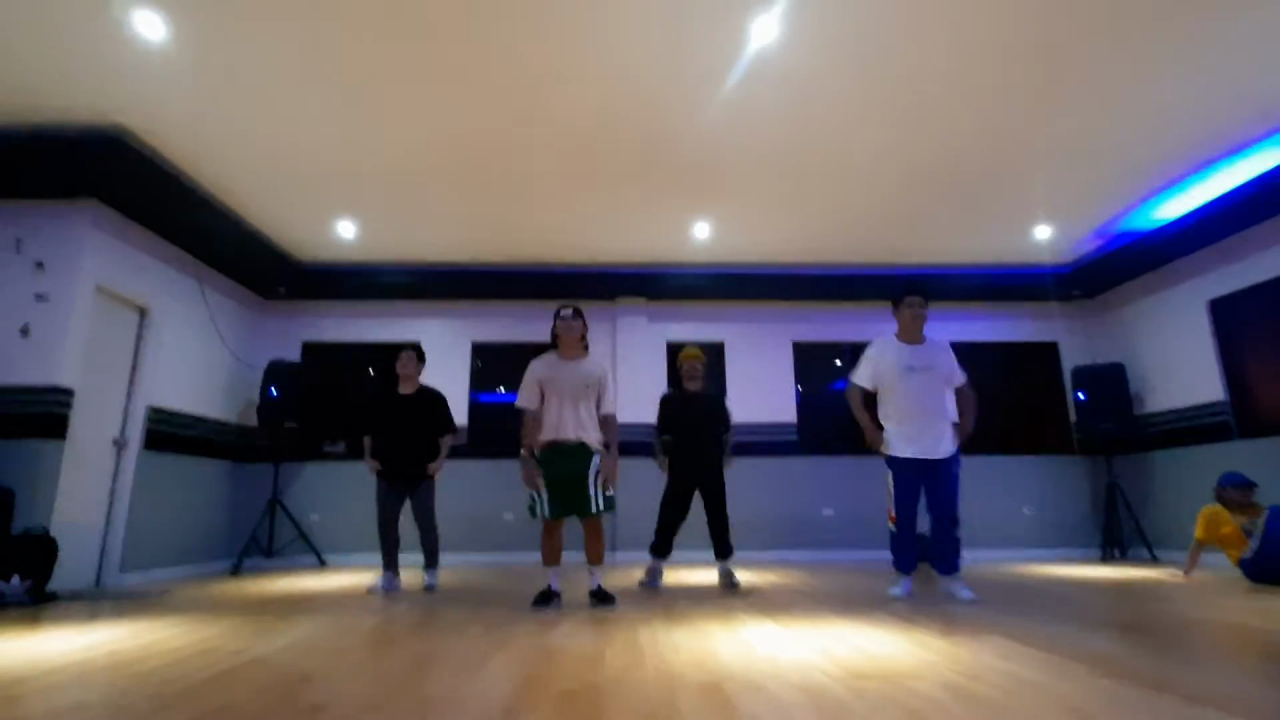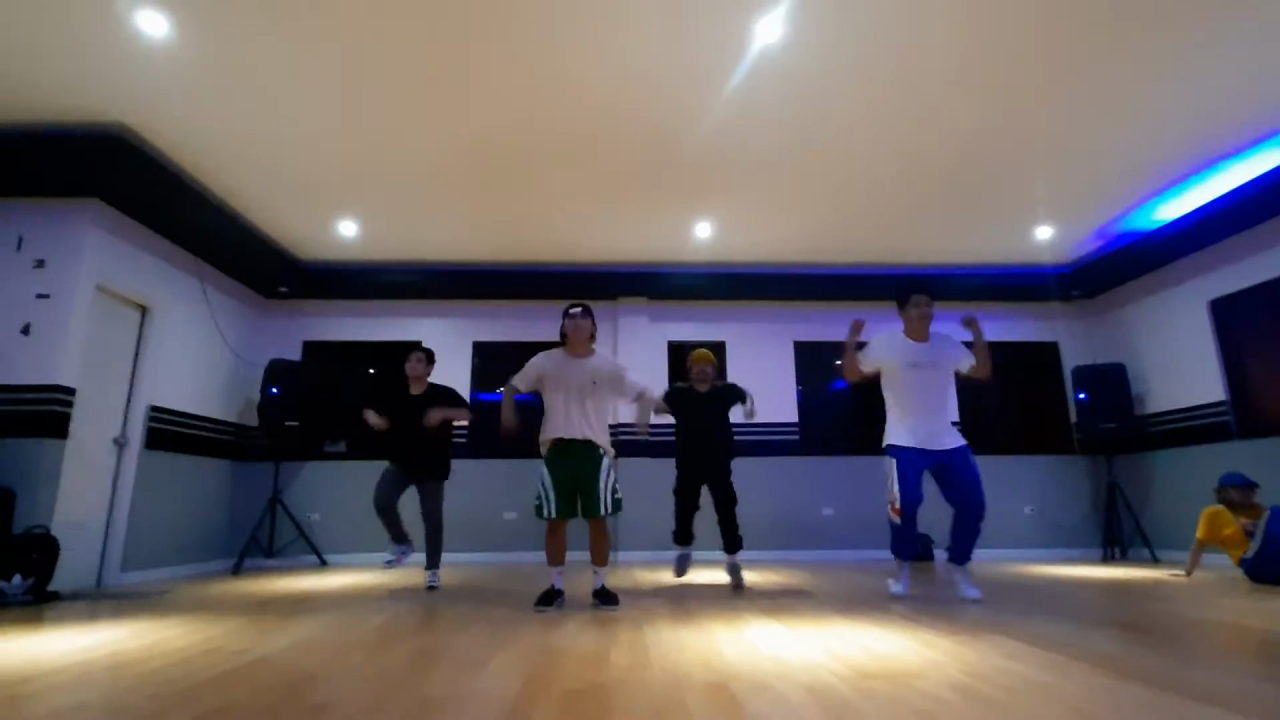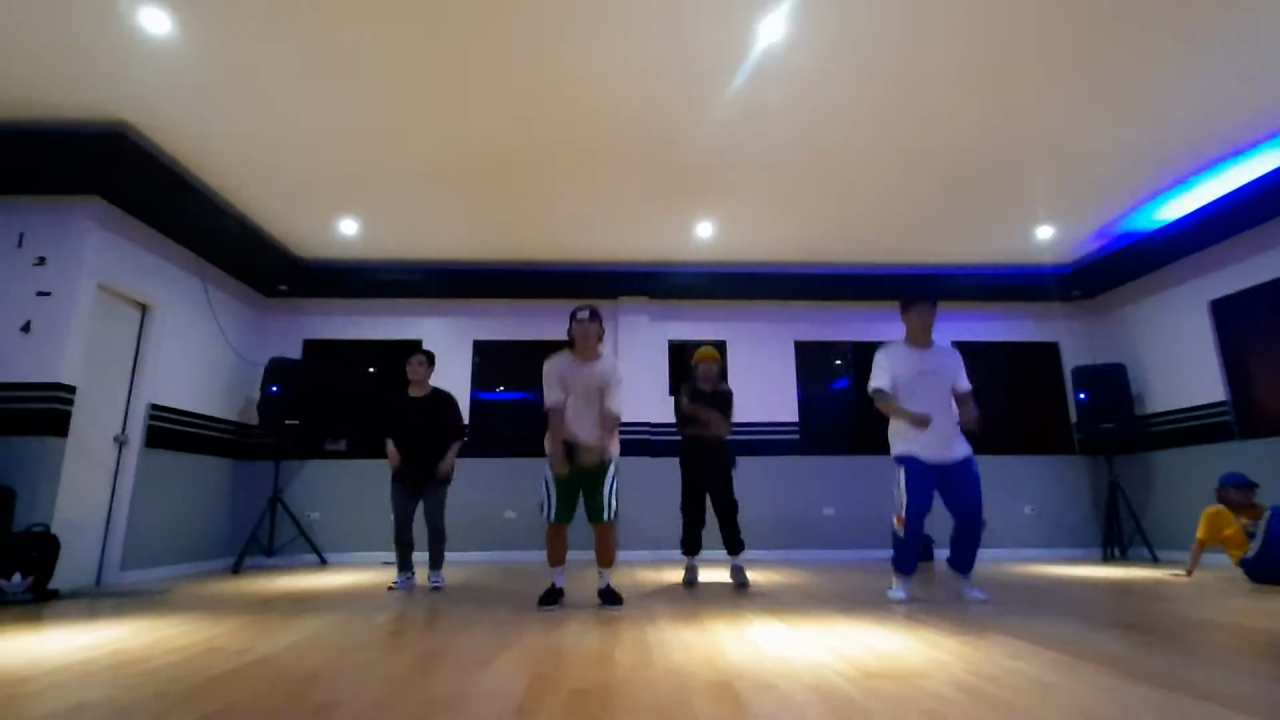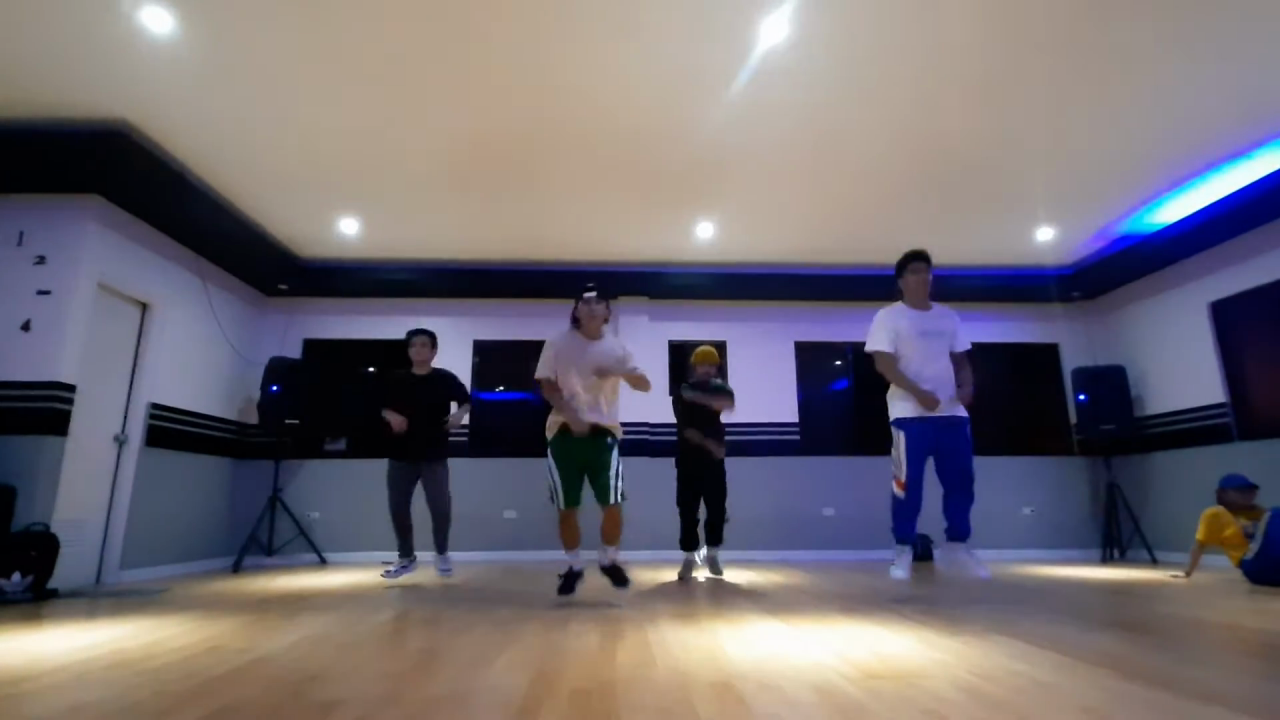
dt=0.2s
person 1, frame 1
left shoulder: (942, 350)
right shoulder: (879, 351)
left elbow: (962, 389)
right elbow: (855, 392)
left wrist: (967, 419)
right wrist: (869, 427)
left hip: (943, 448)
right hip: (901, 449)
left knee: (946, 517)
right knee: (902, 516)
left ankle: (950, 576)
right ankle: (904, 576)
person 1, frame 2
left shoulder: (948, 345)
right shoulder: (884, 345)
left elbow: (982, 371)
right elbow: (851, 374)
left wrist: (978, 336)
right wrist: (852, 342)
left hip: (947, 442)
right hip: (904, 442)
left knee: (972, 505)
right knee: (906, 503)
left ankle: (959, 567)
right ankle: (903, 567)
person 1, frame 3
left shoulder: (951, 356)
right shoulder: (888, 355)
left elbow: (964, 396)
right elbow: (881, 399)
left wrist: (969, 413)
right wrist: (909, 416)
left hip: (954, 451)
right hip: (911, 451)
left knee: (971, 517)
right knee: (911, 516)
left ankle: (962, 576)
right ankle: (901, 578)
person 1, frame 4
left shoulder: (948, 317)
right shoulder: (888, 317)
left elbow: (961, 360)
right elbow: (883, 362)
left wrist: (967, 387)
right wrist: (916, 392)
left hip: (951, 412)
right hip: (910, 412)
left knee: (960, 479)
right knee: (908, 480)
left ankle: (956, 545)
right ankle: (903, 551)
person 2, frame 1
left shoulder: (598, 369)
right shoulder: (539, 367)
left elbow: (607, 416)
right elbow: (530, 414)
left wrist: (612, 455)
right wrist: (527, 456)
left hip: (589, 451)
right hip: (550, 452)
left knee: (593, 521)
right knee: (551, 521)
left ankle: (596, 586)
right ankle: (552, 587)
person 2, frame 2
left shoulder: (608, 365)
right shoulder: (545, 361)
left elbow: (638, 393)
right elbow: (514, 385)
left wrist: (646, 405)
right wrist: (507, 405)
left hip: (595, 449)
right hip: (557, 448)
left knee: (598, 521)
right knee: (555, 521)
left ankle: (600, 586)
right ankle: (556, 586)
person 2, frame 3
left shoulder: (610, 369)
right shoulder: (555, 365)
left elbow: (612, 417)
right elbow: (554, 412)
left wrist: (599, 447)
right wrist: (556, 451)
left hip: (601, 456)
right hip: (562, 453)
left knee: (605, 525)
right knee: (556, 525)
left ankle: (605, 585)
right ankle: (556, 585)
person 2, frame 4
left shoulder: (616, 347)
right shoulder: (557, 343)
left elbow: (644, 385)
right elbow: (545, 384)
left wrist: (621, 372)
right wrist: (568, 411)
left hip: (603, 434)
right hip: (565, 433)
left knee: (612, 507)
right knee: (567, 509)
left ankle: (608, 561)
right ankle: (574, 567)
person 3, frame 1
left shoulder: (433, 398)
right shoulder: (384, 401)
left elbow: (448, 432)
right elbow: (370, 432)
left wrist: (440, 458)
right wrist: (369, 456)
left hip: (421, 472)
right hip: (389, 472)
left knee: (425, 522)
right knee: (386, 522)
left ankle: (431, 571)
right ankle: (390, 574)
person 3, frame 2
left shoulder: (443, 394)
right shoulder: (395, 397)
left elbow: (467, 413)
right elbow: (370, 412)
left wrist: (443, 413)
right wrist: (373, 418)
left hip: (432, 466)
right hip: (400, 463)
left knee: (432, 519)
right knee: (381, 500)
left ankle: (432, 570)
right ankle: (402, 544)
person 3, frame 3
left shoulder: (445, 401)
right shoulder: (398, 403)
left elbow: (458, 435)
right elbow: (391, 434)
left wrist: (449, 458)
right wrist: (390, 449)
left hip: (435, 475)
right hip: (404, 474)
left knee: (435, 524)
right knee: (401, 527)
left ankle: (435, 572)
right ankle: (405, 573)
person 3, frame 4
left shoulder: (446, 379)
right shoulder: (397, 380)
left elbow: (465, 402)
right elbow: (386, 409)
left wrist: (459, 415)
right wrist: (392, 417)
left hip: (434, 455)
right hip: (401, 454)
left knee: (440, 505)
right knee: (398, 507)
left ankle: (442, 555)
right ankle: (406, 557)
person 4, frame 1
left shoulder: (714, 398)
right shoulder: (670, 400)
left elbow: (724, 430)
right elbow: (663, 433)
left wrist: (725, 452)
right wrist: (662, 455)
left hip: (711, 468)
right hip: (681, 468)
left knee: (717, 517)
right knee: (669, 516)
left ankle: (725, 568)
right ankle: (655, 566)
person 4, frame 2
left shoulder: (724, 391)
right shoulder: (679, 393)
left elbow: (744, 395)
right elbow: (660, 406)
left wrist: (749, 404)
right wrist: (660, 406)
left hip: (718, 462)
right hip: (688, 462)
left knee: (727, 510)
right knee: (684, 508)
left ankle: (732, 562)
right ankle: (684, 551)
person 4, frame 3
left shoulder: (724, 393)
right shoulder: (686, 394)
left elbow: (724, 425)
right elbow: (684, 427)
left wrist: (700, 411)
right wrist: (711, 428)
left hip: (720, 464)
right hip: (693, 467)
left knee: (727, 513)
right knee: (692, 517)
left ankle: (736, 564)
right ankle: (691, 564)
person 4, frame 4
left shoulder: (719, 388)
right shoulder: (682, 394)
left elbow: (728, 405)
right elbow: (685, 429)
left wrist: (698, 398)
right wrist: (709, 444)
left hip: (714, 461)
right hip: (688, 460)
left knee: (717, 510)
right knee: (688, 512)
left ankle: (712, 554)
right ankle: (689, 558)
